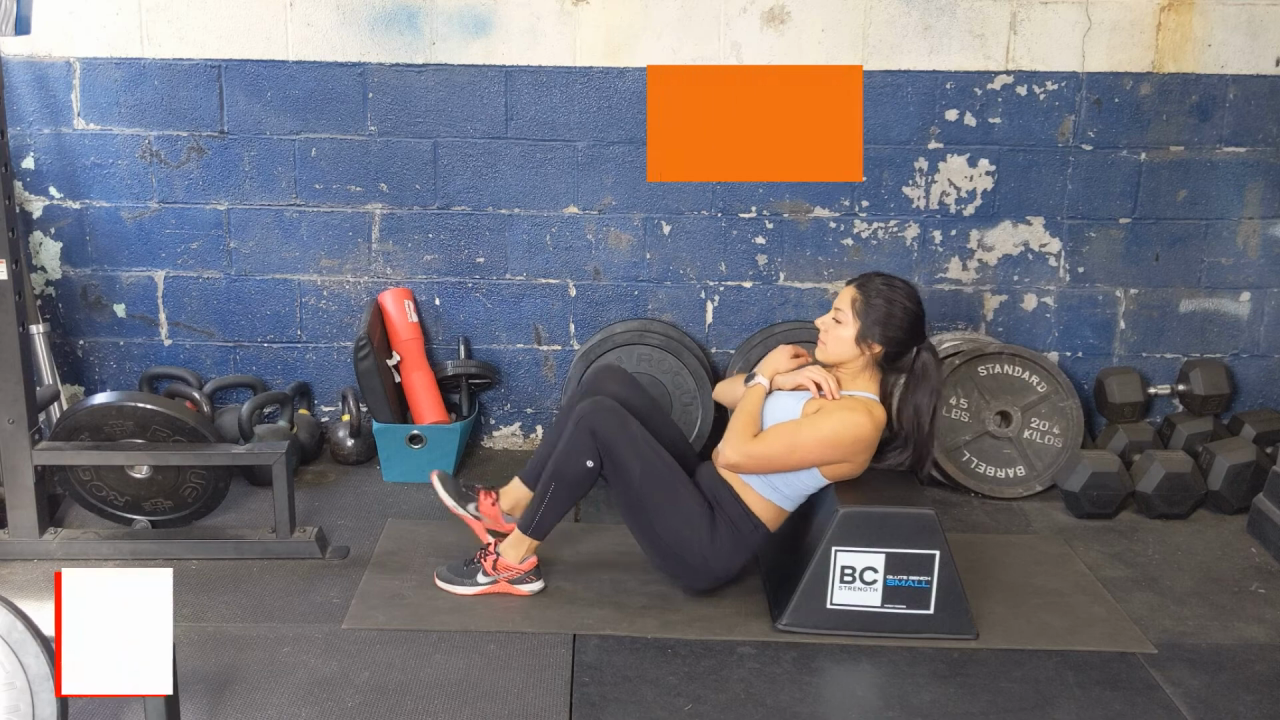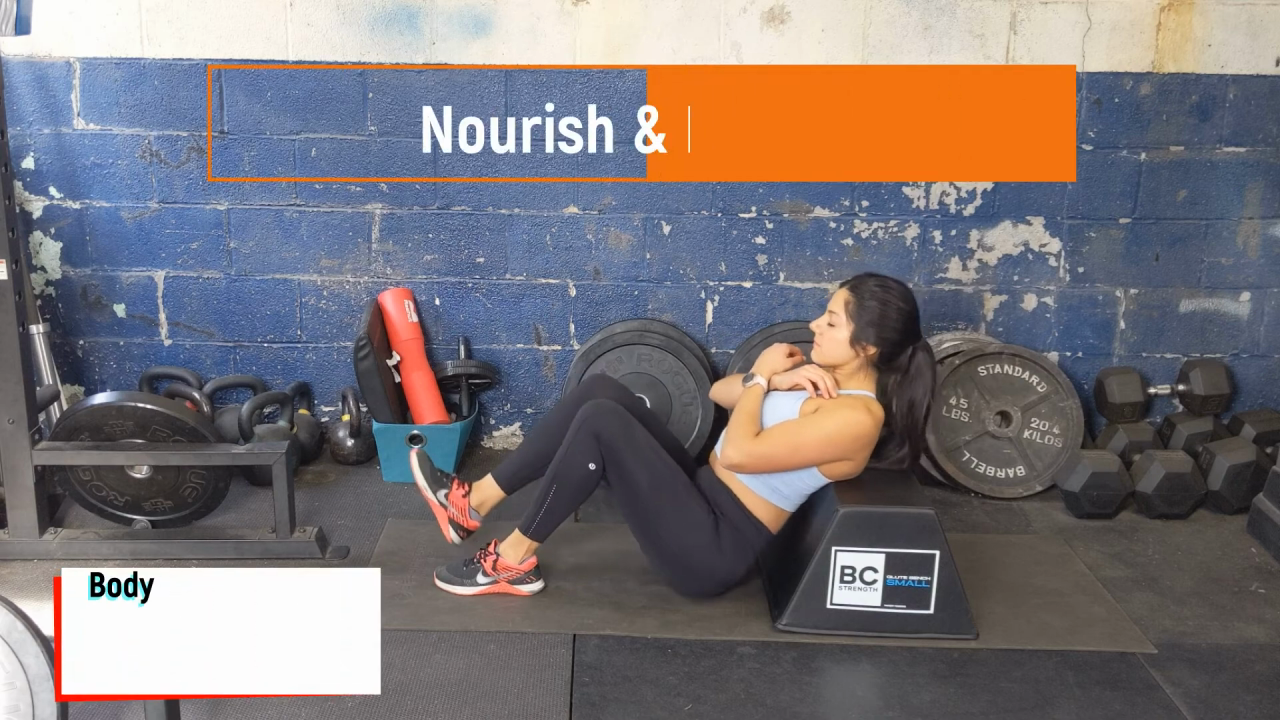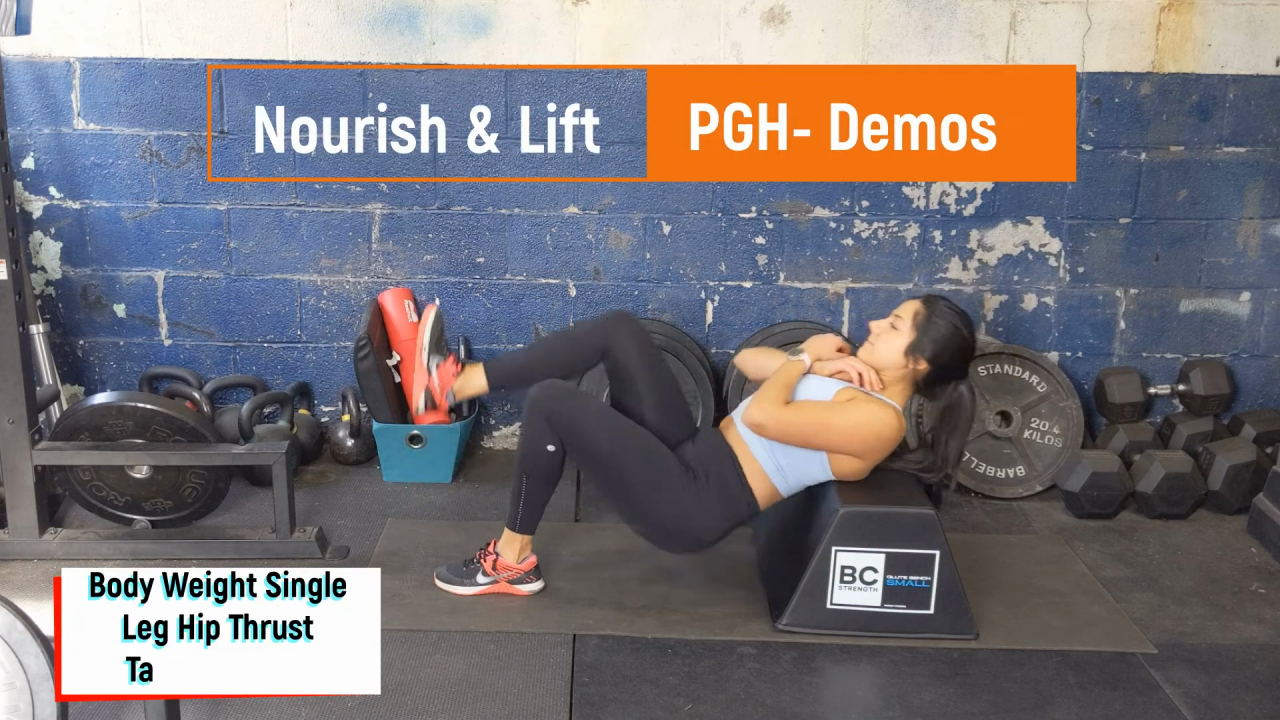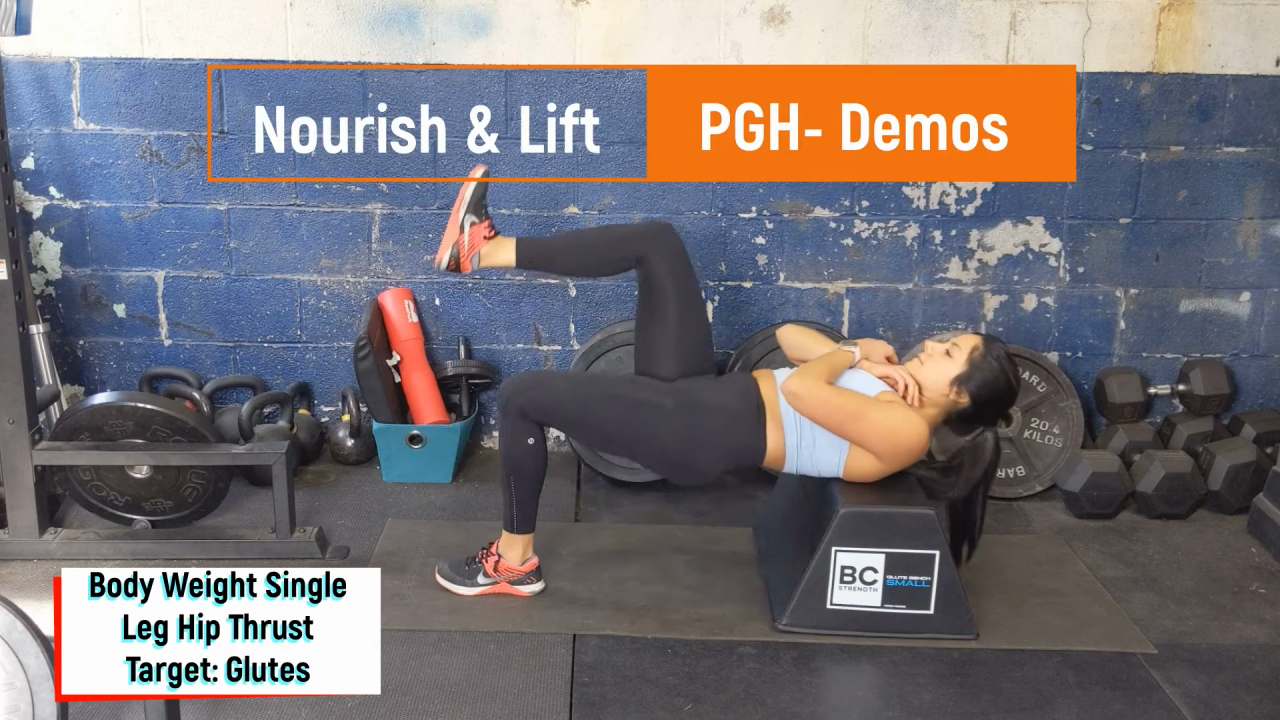
dt=0.7s
person 1, frame 1
left shoulder: (857, 420)
right shoulder: (831, 376)
left elbow: (736, 453)
right elbow: (722, 392)
left wrist: (764, 377)
right wrist: (780, 380)
left hip: (711, 543)
right hip: (702, 491)
left knee: (599, 417)
right knee: (608, 380)
left ankle: (514, 559)
right ankle: (505, 507)
person 1, frame 2
left shoulder: (856, 417)
right shoulder: (828, 378)
left elbow: (738, 452)
right elbow: (718, 393)
left wrist: (762, 377)
right wrist: (775, 380)
left hip: (712, 548)
right hip: (701, 494)
left knee: (601, 420)
right knee: (600, 389)
left ankle: (513, 559)
right ankle: (474, 502)
person 1, frame 3
left shoulder: (878, 421)
right shoulder: (864, 375)
left elbow: (762, 415)
right elbow: (746, 359)
left wrist: (804, 359)
right wrist: (810, 358)
left hip: (691, 502)
right hip: (688, 456)
left knee: (551, 400)
right knee: (617, 327)
left ankle: (513, 562)
right ankle: (457, 379)
person 1, frame 4
left shoulder: (906, 430)
right shoulder: (893, 392)
left elbow: (801, 389)
right elbow: (789, 335)
left wrist: (852, 355)
right wrist: (859, 357)
left hip: (699, 433)
right hip: (701, 393)
left knee: (523, 395)
right knee: (657, 240)
left ankle: (513, 562)
right ankle: (485, 250)
